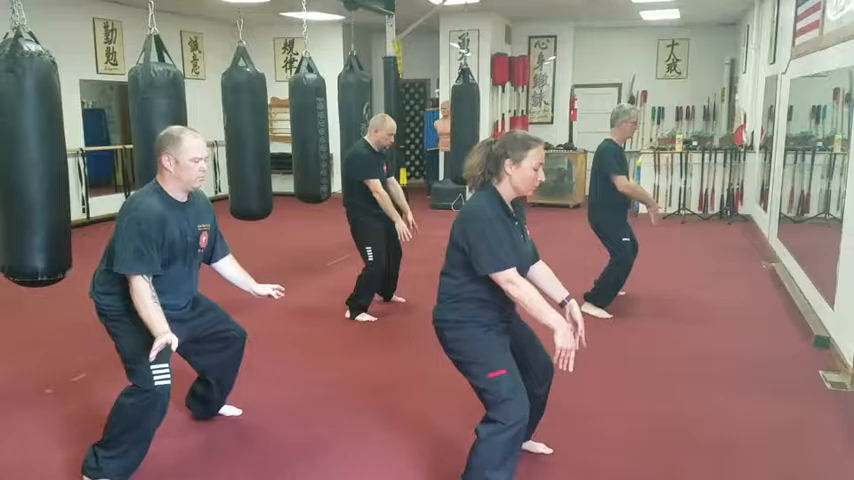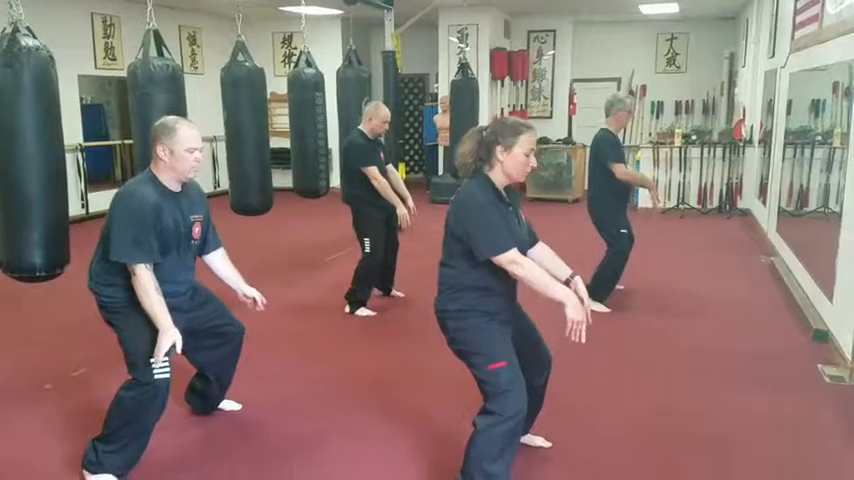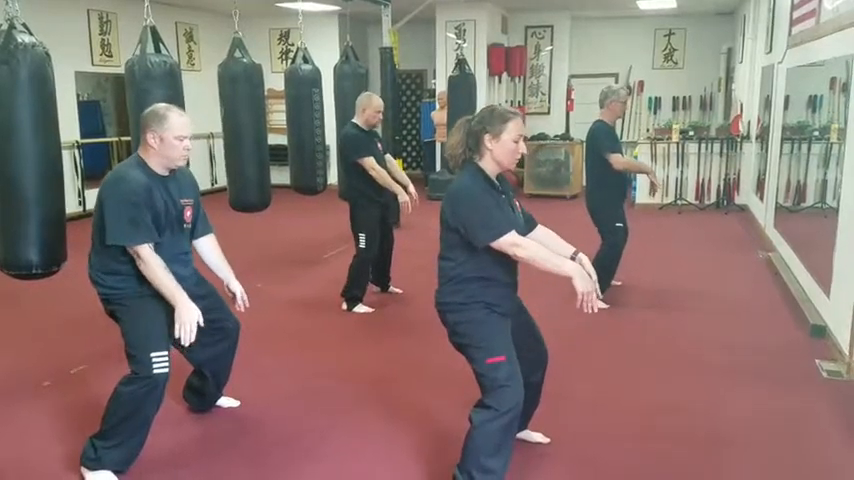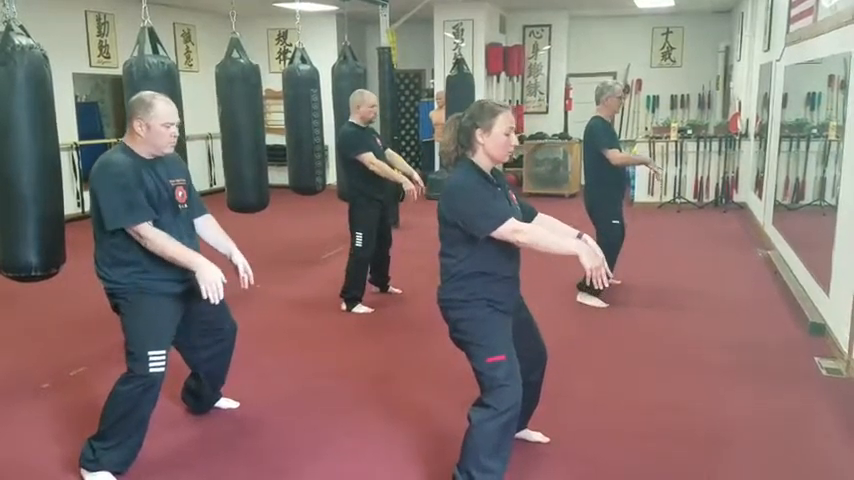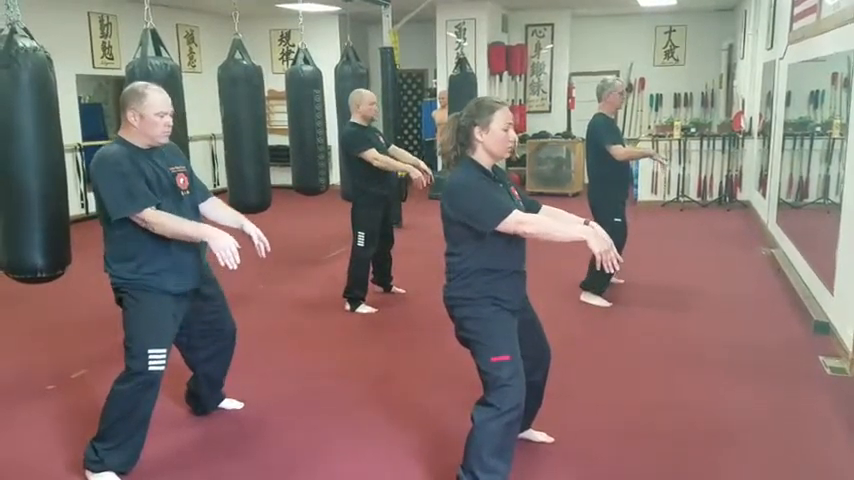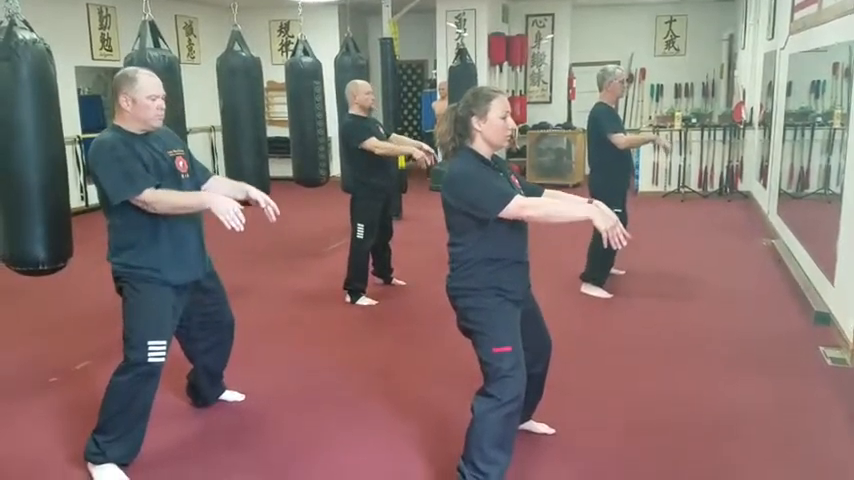
dt=0.3s
person 1, frame 1
left shoulder: (199, 203)
right shoulder: (144, 212)
left elbow: (220, 257)
right elbow: (139, 282)
left wrist: (254, 286)
right wrist: (162, 331)
left hip: (181, 301)
right hip: (129, 308)
left knee: (231, 338)
right knee: (154, 387)
left ankle: (205, 403)
person 1, frame 2
left shoulder: (193, 193)
right shoulder: (138, 200)
left elbow: (211, 249)
right elbow: (140, 272)
left wrist: (241, 286)
right wrist: (166, 327)
left hip: (181, 291)
right hip: (127, 297)
left knee: (228, 332)
right knee: (153, 378)
left ankle: (204, 398)
person 1, frame 3
left shoulder: (184, 178)
right shoulder: (126, 183)
left elbow: (203, 235)
right elbow: (142, 253)
left wrist: (230, 279)
right wrist: (180, 303)
left hip: (180, 278)
right hip: (131, 288)
left knee: (224, 328)
right knee: (151, 372)
left ankle: (203, 395)
person 1, frame 4
left shoulder: (173, 163)
right shoulder: (114, 169)
left elbow: (200, 216)
right elbow: (144, 233)
left wrist: (233, 252)
right wrist: (200, 264)
left hip: (184, 275)
right hip: (139, 285)
left knee: (220, 331)
right knee: (147, 371)
left ankle: (202, 397)
person 1, frame 5
left shoulder: (171, 152)
right shoulder: (112, 161)
left elbow: (203, 200)
right elbow: (149, 218)
left wrist: (243, 222)
right wrist: (209, 235)
left hip: (193, 274)
right hip: (146, 284)
left knee: (219, 334)
right knee: (144, 370)
left ankle: (206, 398)
person 1, frame 6
left shoulder: (168, 138)
right shoulder: (109, 148)
left elbow: (205, 180)
right elbow: (150, 199)
left wrist: (245, 190)
right wrist: (210, 202)
left hip: (194, 264)
right hip: (147, 274)
left knee: (217, 327)
right knee: (144, 362)
left ankle: (207, 389)
person 2, frame 1
left shoulder: (513, 208)
right shoulder: (480, 215)
left elbow: (533, 264)
right elbow: (510, 281)
left wrist: (568, 302)
right wrist: (557, 325)
left hip: (499, 314)
right hip: (468, 323)
left knee: (539, 371)
right knee: (510, 408)
left ankle: (518, 437)
person 2, frame 2
left shoulder: (507, 195)
right shoulder: (473, 202)
left elbow: (534, 246)
right elbow: (513, 262)
left wrist: (572, 279)
right wrist: (565, 297)
left hip: (500, 305)
right hip: (470, 313)
left knee: (537, 364)
right knee: (508, 399)
left ankle: (515, 432)
person 2, frame 3
left shoulder: (498, 184)
right shoulder: (466, 192)
left elbow: (533, 228)
right elbow: (514, 245)
left wrist: (577, 255)
right wrist: (572, 271)
left hip: (501, 297)
right hip: (471, 305)
left knee: (533, 359)
right knee: (504, 393)
left ankle: (513, 427)
person 2, frame 4
left shoulder: (493, 179)
right shoulder: (462, 187)
left elbow: (535, 218)
right elbow: (517, 233)
left wrist: (581, 236)
right wrist: (578, 249)
left hip: (503, 295)
right hip: (472, 303)
left knee: (532, 359)
right knee: (503, 391)
left ankle: (513, 426)
person 2, frame 5
left shoulder: (496, 177)
right shoulder: (464, 185)
left elbow: (540, 209)
right elbow: (523, 224)
left wrist: (587, 224)
right wrist: (586, 233)
left hip: (508, 293)
right hip: (479, 301)
left knee: (536, 359)
right knee: (505, 389)
left ankle: (517, 425)
person 2, frame 6
left shoulder: (496, 166)
right shoulder: (464, 175)
left elbow: (542, 194)
right elbow: (526, 209)
left wrist: (592, 203)
right wrist: (591, 211)
left hip: (511, 284)
right hip: (482, 292)
left knee: (537, 351)
right knee: (505, 380)
left ankle: (518, 417)
person 3, frame 1
left shoulder: (615, 149)
right shoulder: (608, 150)
left elbow: (626, 182)
right elbow: (623, 186)
left wrist: (647, 201)
right wrist: (650, 203)
left hip: (613, 212)
right hip: (604, 214)
left knee: (630, 249)
right knee: (623, 257)
left ankle: (607, 286)
right ankle: (592, 301)
person 3, frame 2
left shoulder: (611, 138)
right shoulder: (604, 139)
left elbow: (624, 171)
right elbow: (621, 173)
left wrist: (645, 183)
right wrist: (650, 185)
left hip: (612, 203)
right hip: (604, 204)
left knee: (626, 242)
right knee: (619, 248)
left ankle: (605, 280)
right ankle: (592, 296)
person 3, frame 3
left shoulder: (606, 129)
right shoulder: (600, 130)
left elbow: (618, 162)
right elbow: (618, 163)
left wrist: (643, 170)
right wrist: (647, 169)
left hip: (610, 197)
right hip: (601, 198)
left knee: (619, 237)
right knee: (613, 242)
left ankle: (603, 277)
person 3, frame 4
left shoulder: (604, 125)
right shoulder: (597, 126)
left elbow: (615, 158)
right elbow: (615, 158)
left wrist: (639, 164)
right wrist: (646, 160)
left hip: (608, 193)
right hip: (600, 195)
left knee: (615, 235)
right knee: (609, 240)
right ankle: (587, 290)
person 3, frame 5
left shoulder: (607, 122)
right shoulder: (600, 123)
right elbow: (620, 153)
left wrist: (640, 161)
right wrist: (650, 153)
left hip: (612, 190)
right hip: (604, 192)
left knee: (617, 235)
right knee: (609, 238)
left ankle: (603, 274)
right ankle: (590, 290)
person 3, frame 6
left shoulder: (608, 111)
right shoulder: (601, 112)
right elbow: (621, 142)
right wrist: (652, 137)
left hip: (613, 180)
right hip: (605, 181)
left ankle: (604, 266)
right ankle: (590, 281)
person 4, frame 1
left shoulder: (380, 153)
right shoulder: (360, 155)
left elbow: (392, 184)
right elbow: (377, 191)
left wrist: (407, 212)
right wrist: (397, 220)
left hip: (379, 212)
right hip: (362, 215)
left knee: (394, 252)
right knee: (376, 262)
left ankle: (386, 292)
right ankle: (355, 308)
person 4, frame 2
left shoulder: (376, 142)
right shoulder: (356, 144)
left elbow: (391, 171)
right elbow: (376, 179)
left wrist: (407, 198)
right wrist: (398, 205)
left hip: (382, 203)
right hip: (365, 206)
left knee: (391, 245)
right knee: (373, 253)
left ankle: (384, 286)
right ankle: (354, 302)
person 4, frame 3
left shoulder: (372, 134)
right shoulder: (351, 136)
left elbow: (389, 161)
right elbow: (373, 169)
left wrist: (408, 184)
right wrist: (399, 192)
left hip: (380, 199)
right hip: (363, 202)
left knee: (386, 243)
right knee: (366, 250)
left ankle: (382, 283)
right ankle: (351, 300)
person 4, frame 4
left shoulder: (370, 131)
right shoulder: (349, 134)
left elbow: (390, 154)
right elbow: (372, 164)
left wrist: (412, 173)
right wrist: (403, 181)
left hip: (380, 198)
right hip: (363, 201)
left knee: (383, 243)
right knee: (362, 249)
left ankle: (381, 282)
right ankle: (350, 300)
person 4, frame 5
left shoulder: (372, 131)
right shoulder: (351, 134)
left elbow: (394, 150)
right elbow: (376, 160)
left wrist: (418, 162)
right wrist: (409, 169)
left hip: (382, 198)
right hip: (366, 200)
left knee: (385, 243)
right knee: (364, 248)
left ankle: (384, 282)
right ankle: (353, 300)
person 4, frame 6
left shoulder: (372, 122)
right shoulder: (351, 125)
left elbow: (394, 138)
right elbow: (377, 147)
left wrist: (420, 144)
right wrist: (412, 151)
left hip: (382, 189)
right hip: (366, 192)
left knee: (383, 235)
right knee: (363, 239)
left ankle: (384, 274)
right ankle: (354, 292)
